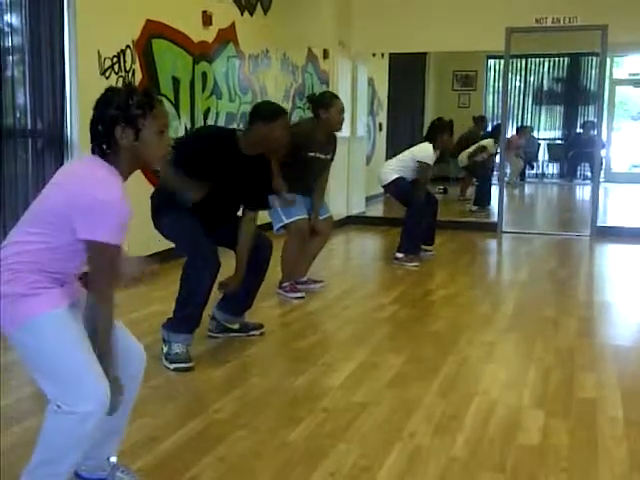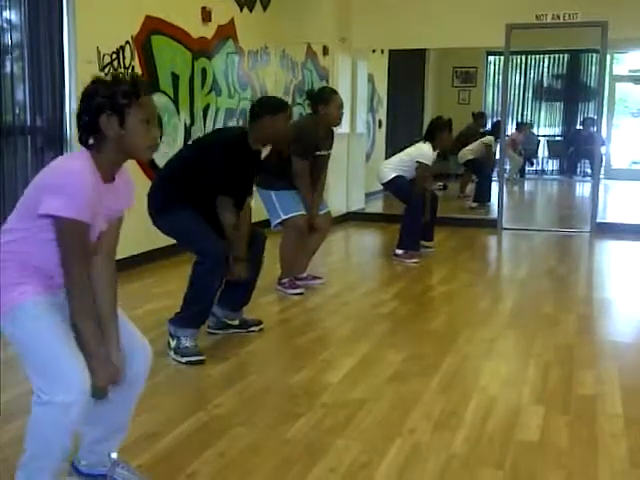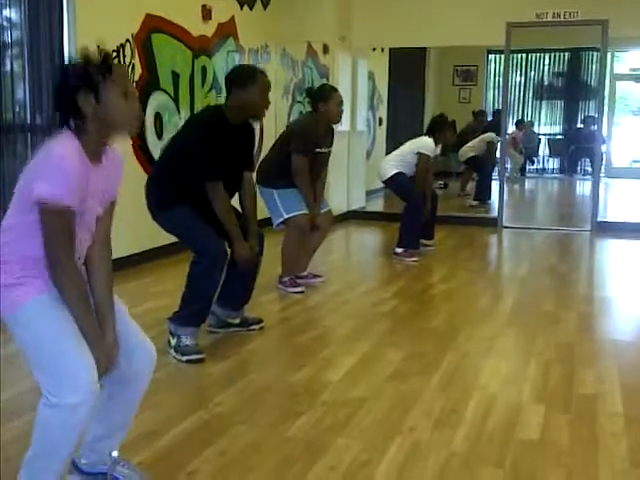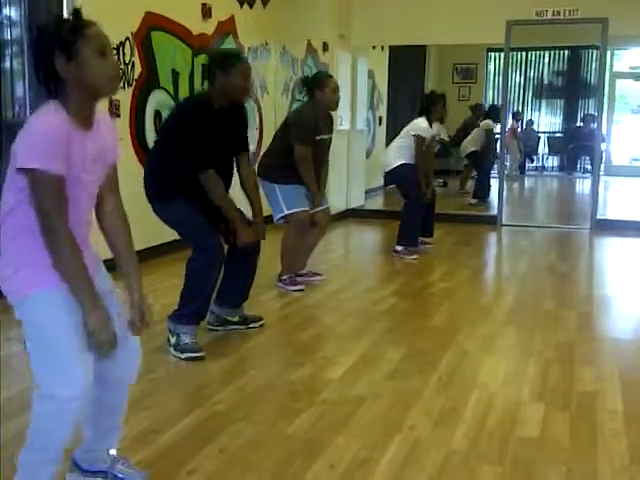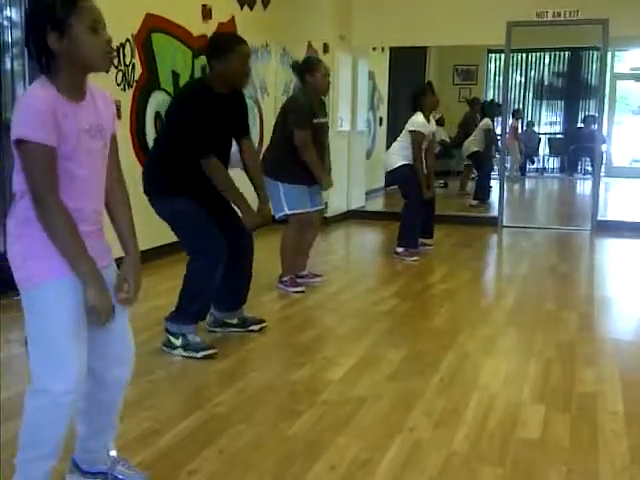
dt=0.4s
person 1, frame 1
left shoulder: (92, 169)
right shoulder: (107, 197)
right elbow: (101, 293)
left wrist: (119, 267)
right wrist: (106, 369)
left hip: (54, 285)
left knee: (130, 359)
right knee: (88, 396)
person 1, frame 2
left shoulder: (121, 182)
right shoulder: (73, 177)
left elbow: (101, 263)
right elbow: (77, 274)
left wrist: (111, 346)
right wrist: (95, 356)
left hip: (60, 285)
left knee: (134, 356)
right knee: (69, 387)
person 1, frame 3
left shoulder: (111, 161)
right shoulder: (62, 161)
left elbow: (98, 249)
right elbow: (60, 262)
left wrist: (108, 330)
right wrist: (94, 340)
left hip: (66, 274)
left knee: (137, 356)
right knee: (78, 386)
person 1, frame 4
left shoulder: (103, 127)
right shoulder: (46, 129)
left elbow: (110, 208)
right elbow: (53, 229)
left wrist: (134, 287)
right wrist: (93, 309)
left hip: (77, 258)
left knee: (122, 356)
right knee: (70, 384)
person 1, frame 5
left shoulder: (101, 102)
right shoulder: (38, 104)
left elbow: (113, 185)
right elbow: (47, 203)
left wrist: (131, 258)
right wrist: (90, 280)
left hip: (90, 250)
right hip: (48, 258)
left knee: (114, 361)
right knee: (61, 378)
person 2, frame 1
left shoulder: (261, 166)
right shoulder: (211, 140)
left elbow: (249, 216)
left wrist: (240, 271)
right wrist: (185, 186)
left hip: (217, 214)
right hip: (175, 208)
left knee: (261, 247)
right knee: (205, 257)
left ankle: (227, 318)
right ankle: (177, 336)
person 2, frame 2
left shoulder: (253, 153)
right shoulder: (227, 145)
left elbow: (243, 204)
right elbow: (225, 207)
left wrist: (241, 254)
right wrist: (237, 259)
left hip: (202, 204)
right hip: (170, 203)
left knee: (254, 241)
right knee: (215, 254)
left ankle: (225, 314)
right ankle: (182, 331)
person 2, frame 3
left shoulder: (245, 129)
right shoulder: (207, 127)
left elbow: (246, 181)
right elbow: (215, 190)
left wrist: (251, 233)
right wrist: (237, 241)
left hip: (203, 197)
right hip: (170, 197)
left knee: (253, 243)
right knee: (213, 252)
left ankle: (226, 312)
right ankle: (182, 329)
person 2, frame 4
left shoulder: (235, 112)
right shoulder: (192, 115)
left elbow: (243, 163)
right elbow: (207, 177)
left wrist: (257, 217)
right wrist: (238, 225)
left hip: (203, 187)
right hip: (169, 190)
left knee: (250, 237)
right knee: (210, 247)
left ankle: (225, 310)
right ankle: (181, 328)
person 2, frame 5
left shoulder: (234, 97)
right shoulder: (194, 101)
left elbow: (246, 147)
right elbow: (209, 162)
left wrist: (263, 198)
right wrist: (243, 208)
left hip: (204, 186)
right hip: (169, 185)
left knee: (239, 240)
right knee: (211, 249)
left ankle: (225, 313)
right ankle: (179, 330)
person 3, frame 1
left shoulder: (330, 139)
right shoulder: (301, 132)
left elbow: (323, 175)
left wrist: (316, 209)
right wrist: (282, 192)
left hip: (305, 189)
right hip: (283, 188)
left knee: (323, 227)
right knee: (299, 229)
left ankle: (300, 277)
right ankle: (285, 282)
person 3, frame 2
left shoulder: (328, 133)
right shoulder: (304, 130)
left elbow: (321, 171)
right elbow: (299, 174)
left wrist: (316, 206)
right wrist: (310, 204)
left hip: (300, 185)
right hip: (275, 182)
left knee: (322, 223)
right knee: (297, 225)
left ankle: (299, 273)
right ankle: (285, 279)
person 3, frame 3
left shoulder: (328, 131)
right shoulder: (304, 129)
left elbow: (321, 169)
right elbow: (299, 171)
left wrist: (318, 202)
right wrist: (310, 204)
left hip: (302, 182)
right hip: (276, 180)
left knee: (323, 221)
right knee: (300, 223)
left ankle: (300, 272)
right ankle: (285, 277)
person 3, frame 4
left shoulder: (327, 118)
right shoulder: (304, 118)
left elbow: (323, 157)
right elbow: (302, 159)
left wrist: (321, 191)
right wrist: (314, 192)
left hip: (302, 176)
right hip: (278, 174)
left knee: (321, 218)
right knee: (299, 220)
left ankle: (299, 270)
right ankle: (285, 275)
person 3, frame 5
left shoulder: (319, 103)
right shoulder: (299, 103)
left elbow: (322, 141)
right elbow: (303, 145)
left wrist: (326, 173)
right wrist: (322, 175)
left hip: (305, 173)
right hip: (283, 171)
left knee: (314, 220)
right knee: (298, 220)
left ankle: (300, 271)
right ankle: (285, 276)
person 4, frame 1
left shoulder: (433, 149)
right shoulder: (428, 151)
left elbow: (422, 180)
right elbow: (421, 179)
right wrist: (423, 210)
left hip: (404, 176)
right hip: (391, 176)
left knee: (431, 202)
right knee: (418, 205)
left ankle: (423, 244)
right ankle: (403, 253)
person 4, frame 2
left shoulder: (430, 148)
right shoulder: (426, 152)
left elbow: (426, 181)
right elbow: (419, 183)
left wrist: (426, 209)
right wrist: (423, 208)
left hip: (402, 175)
right hip: (389, 174)
left knee: (431, 199)
right knee: (416, 204)
left ankle: (423, 240)
right ankle: (403, 250)
person 4, frame 3
left shoulder: (434, 145)
right shoulder: (428, 145)
left elbow: (428, 176)
right elbow: (420, 177)
left wrist: (427, 203)
right wrist: (421, 202)
left hip: (404, 172)
right hip: (390, 171)
left knee: (431, 197)
right knee: (415, 202)
left ankle: (423, 238)
right ankle: (403, 248)
person 4, frame 4
left shoulder: (432, 127)
right shoulder: (422, 125)
left elbow: (429, 158)
right elbow: (420, 159)
left wrist: (429, 186)
right wrist: (423, 188)
left hip: (407, 162)
right hip: (396, 162)
left knee: (429, 195)
right knee: (416, 199)
left ankle: (422, 237)
right ankle: (403, 246)
person 4, frame 5
left shoulder: (430, 122)
right shoulder: (418, 122)
left elbow: (429, 154)
right elbow: (417, 156)
left wrist: (431, 183)
right wrist: (423, 187)
left hip: (408, 163)
right hip: (398, 163)
left knee: (428, 197)
right knee: (416, 200)
left ankle: (421, 238)
right ankle: (403, 247)
